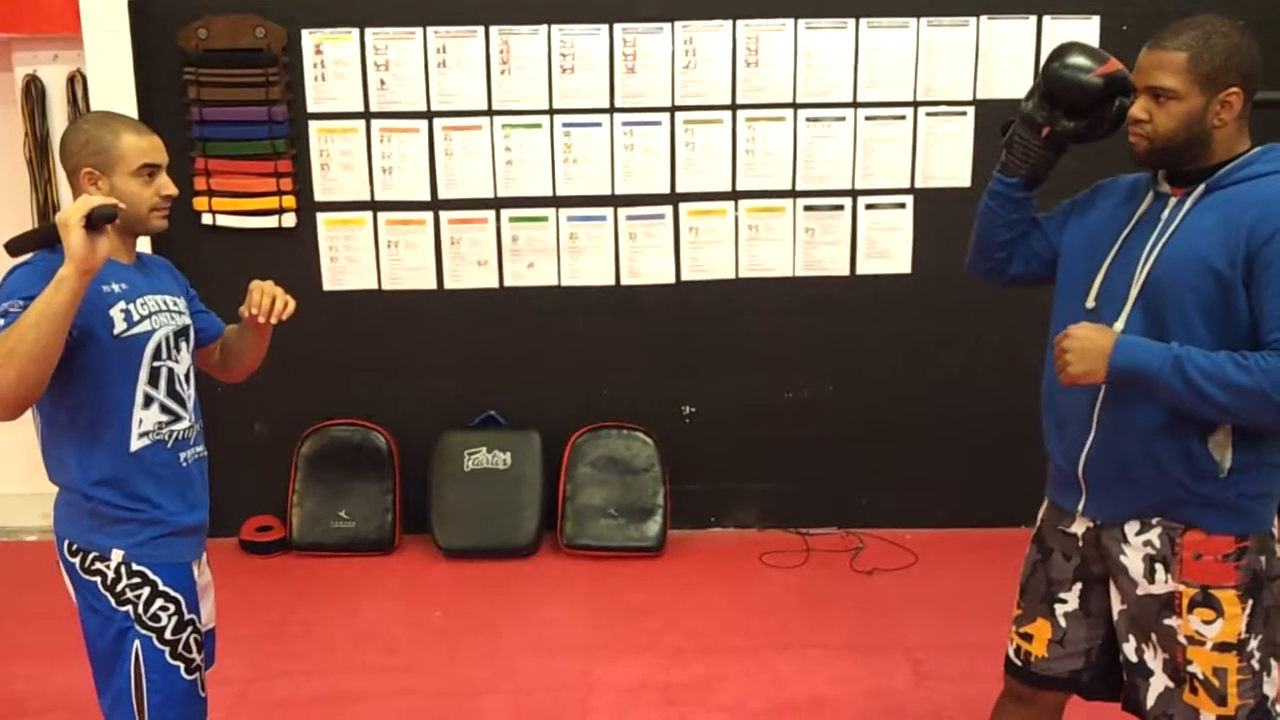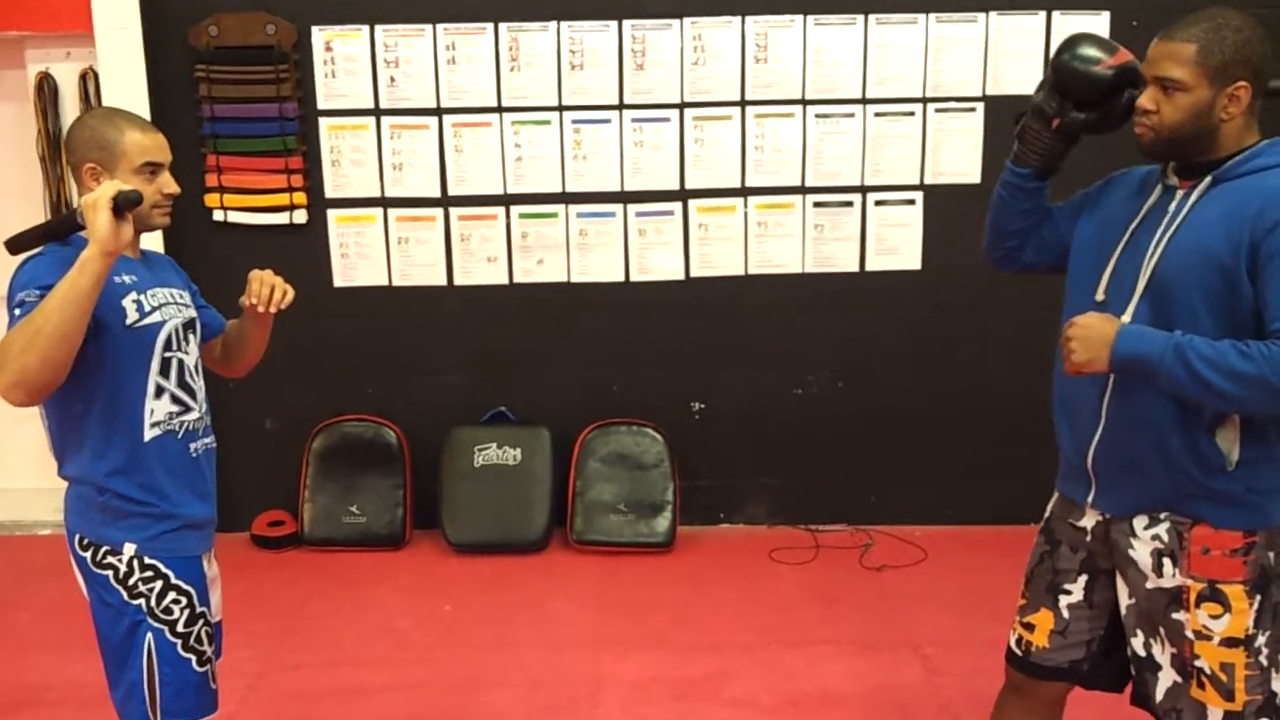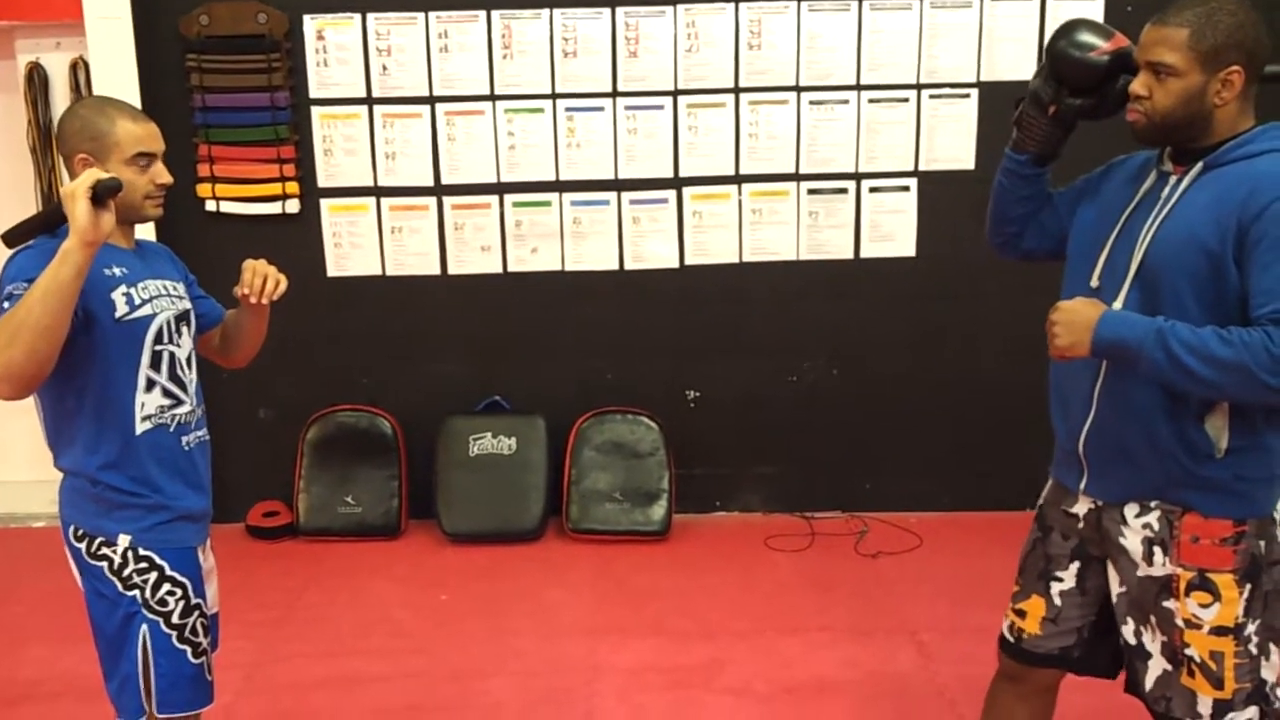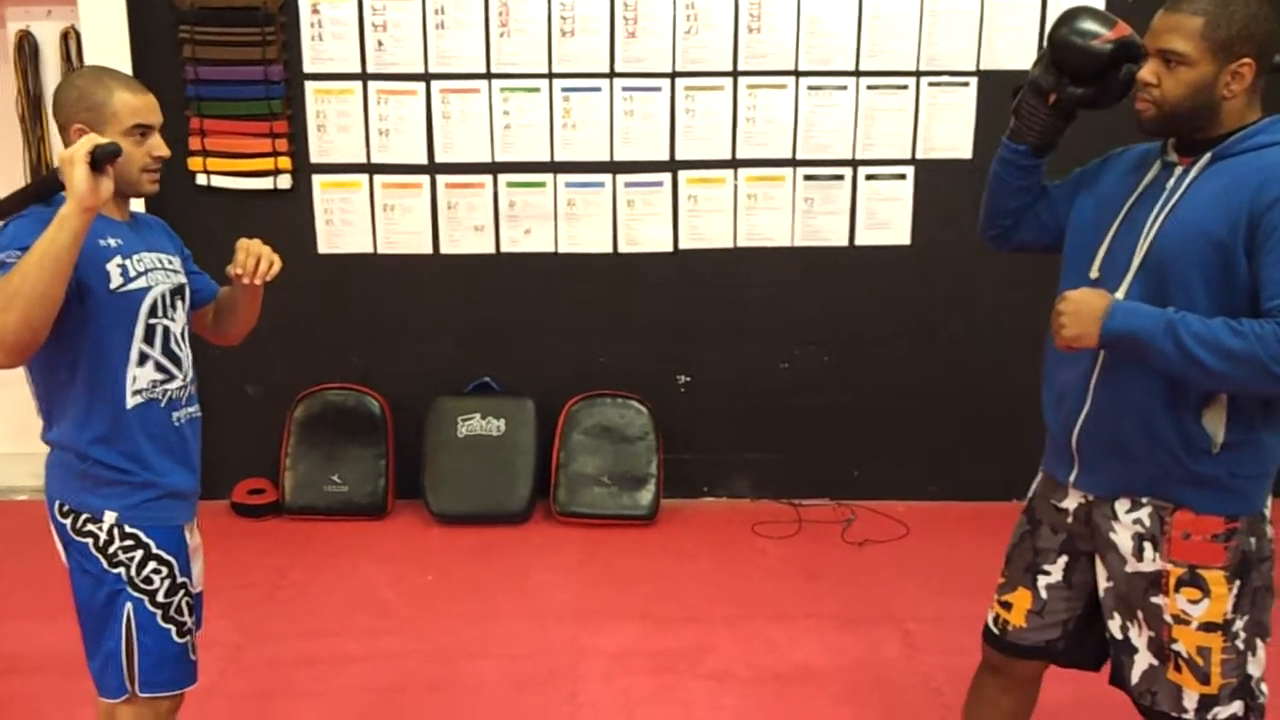
dt=1s
person 1, frame 1
right shoulder: (1111, 201)
right elbow: (996, 259)
left wrist: (1126, 358)
right wrist: (1026, 150)
left hip: (1197, 532)
right hip: (1077, 511)
person 1, frame 2
right shoulder: (1124, 193)
right elbow: (1011, 247)
left wrist: (1130, 348)
right wrist: (1039, 140)
left hip: (1204, 524)
right hip: (1087, 502)
person 1, frame 3
right shoulder: (1126, 178)
right elbow: (1015, 231)
left wrist: (1114, 332)
right wrist: (1037, 127)
left hip: (1198, 514)
right hip: (1082, 490)
person 1, frame 4
right shoulder: (1124, 170)
right elbow: (1009, 224)
left wrist: (1122, 324)
right wrist: (1036, 116)
left hip: (1190, 509)
right hip: (1072, 482)
right knee: (1008, 657)
person 2, frame 1
left shoulder: (163, 274)
left elbow: (226, 363)
left wrist: (258, 321)
right wrist: (78, 270)
left hip: (180, 531)
right hip: (119, 543)
person 2, frame 2
left shoulder: (165, 270)
right shoulder: (55, 269)
left elbow: (228, 359)
left wrist: (258, 313)
right wrist: (100, 253)
left hip: (186, 524)
right hip: (131, 535)
person 2, frame 3
left shoulder: (162, 261)
left elbow: (228, 350)
left wrist: (255, 303)
right wrist: (82, 244)
left hip: (183, 516)
right hip: (126, 527)
person 2, frame 4
left shoulder: (157, 234)
left elbow: (221, 326)
left wrist: (248, 280)
right wrist: (79, 209)
left hip: (167, 492)
right hip: (113, 502)
